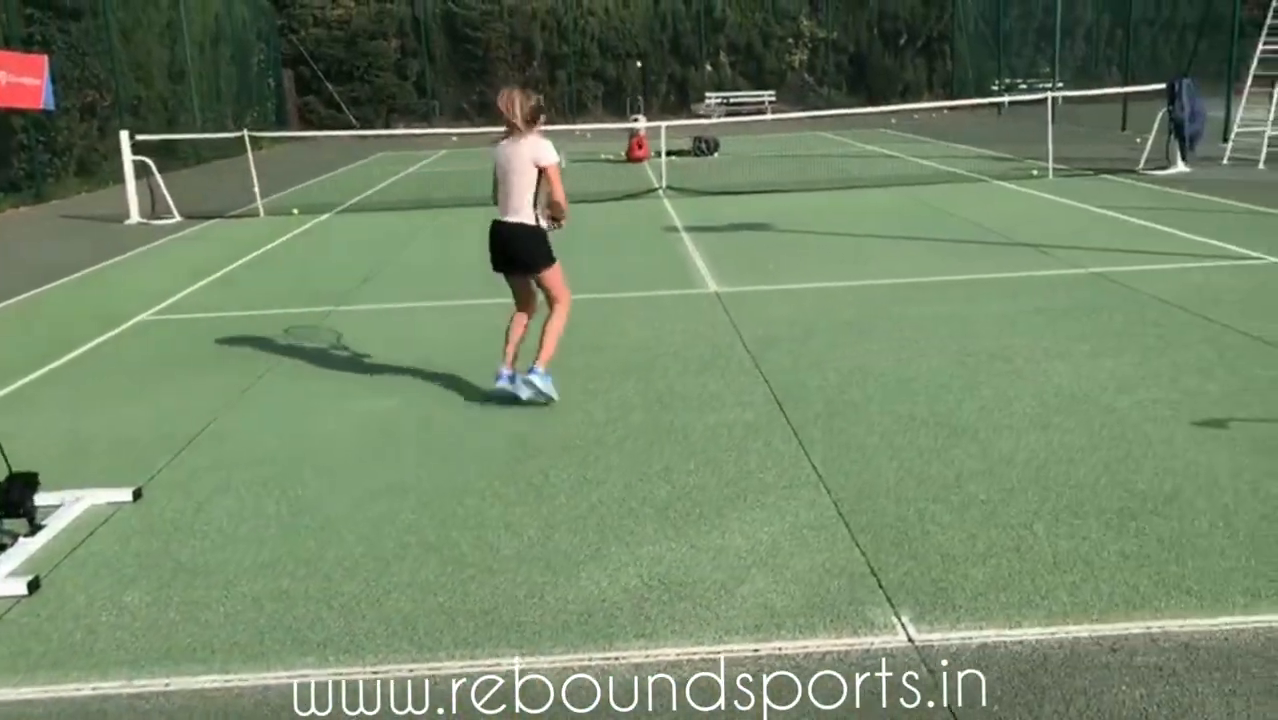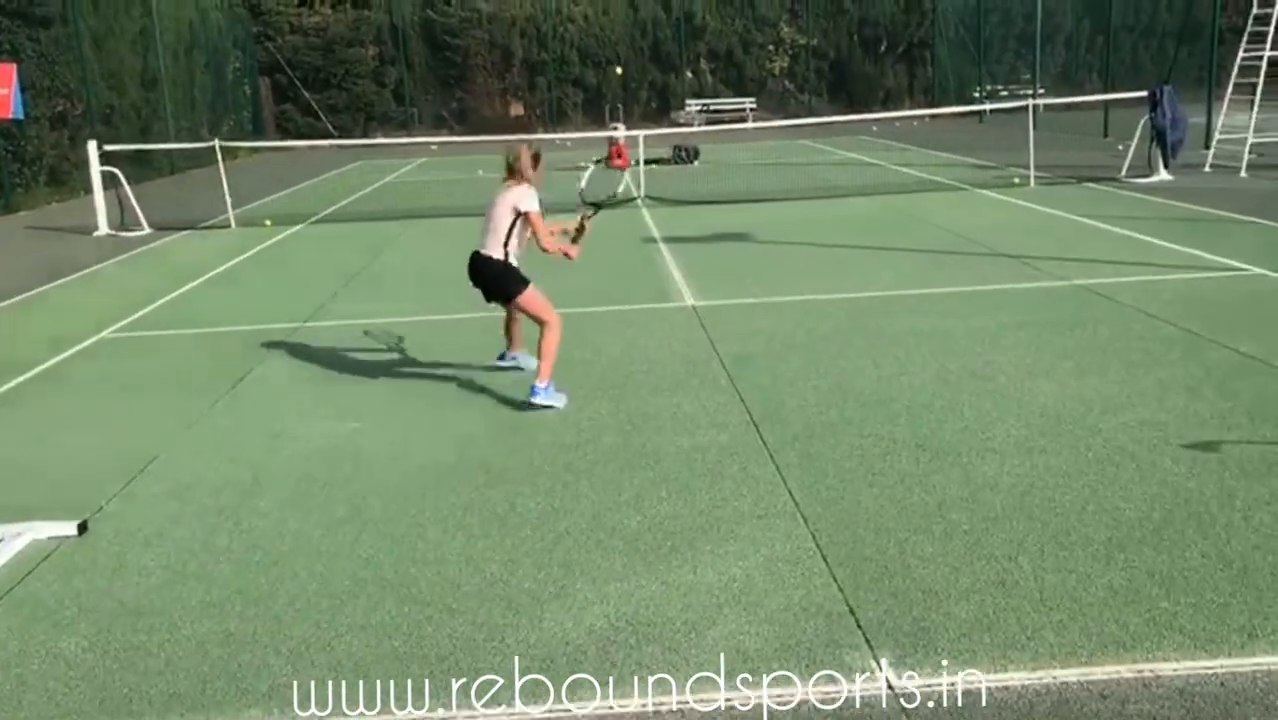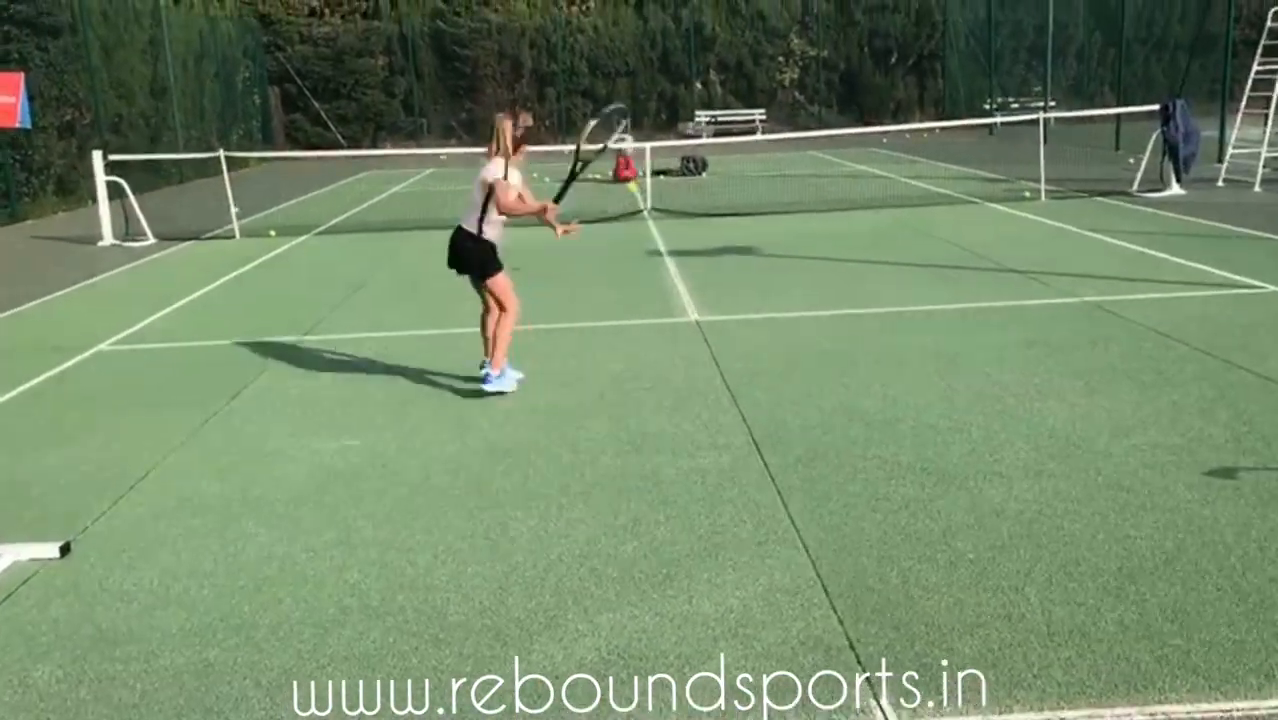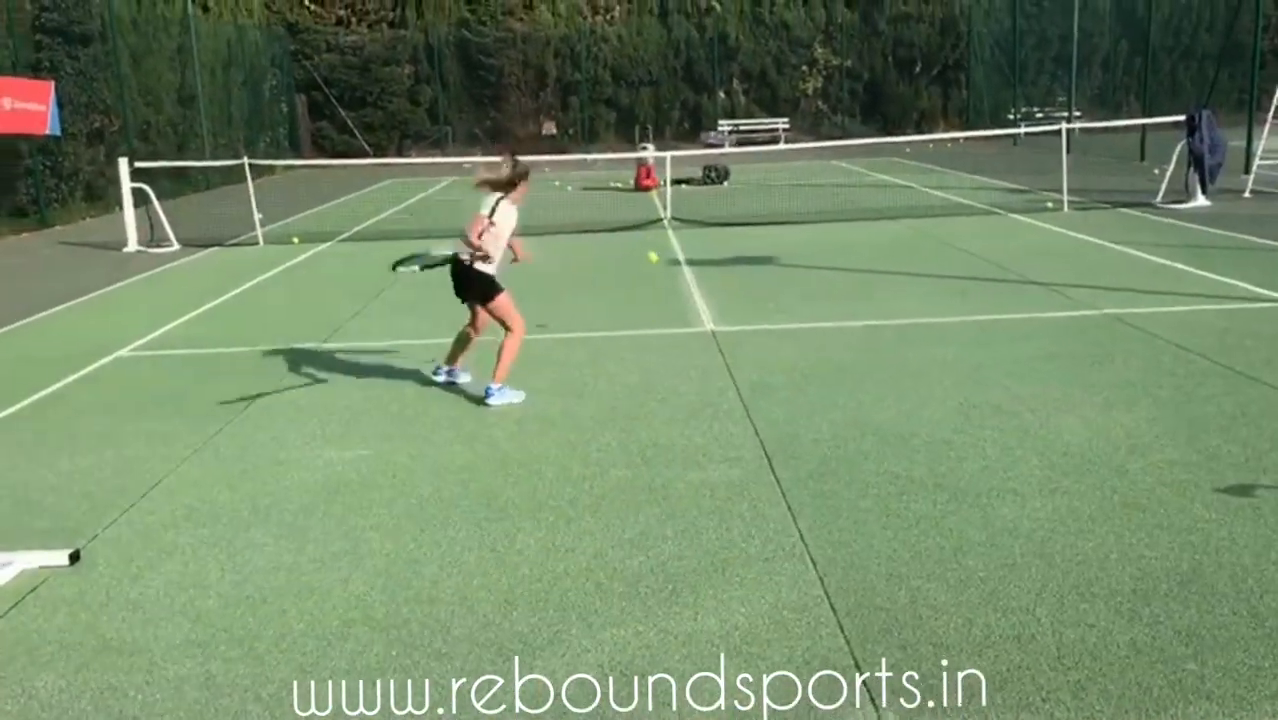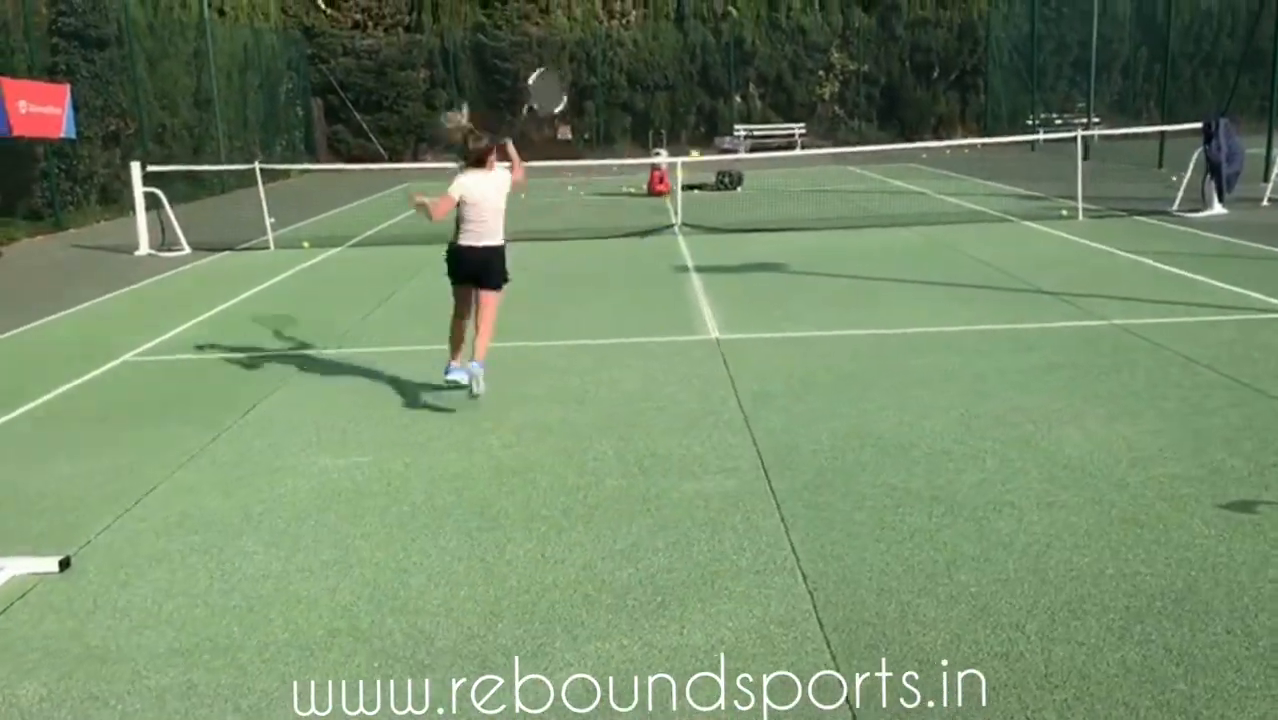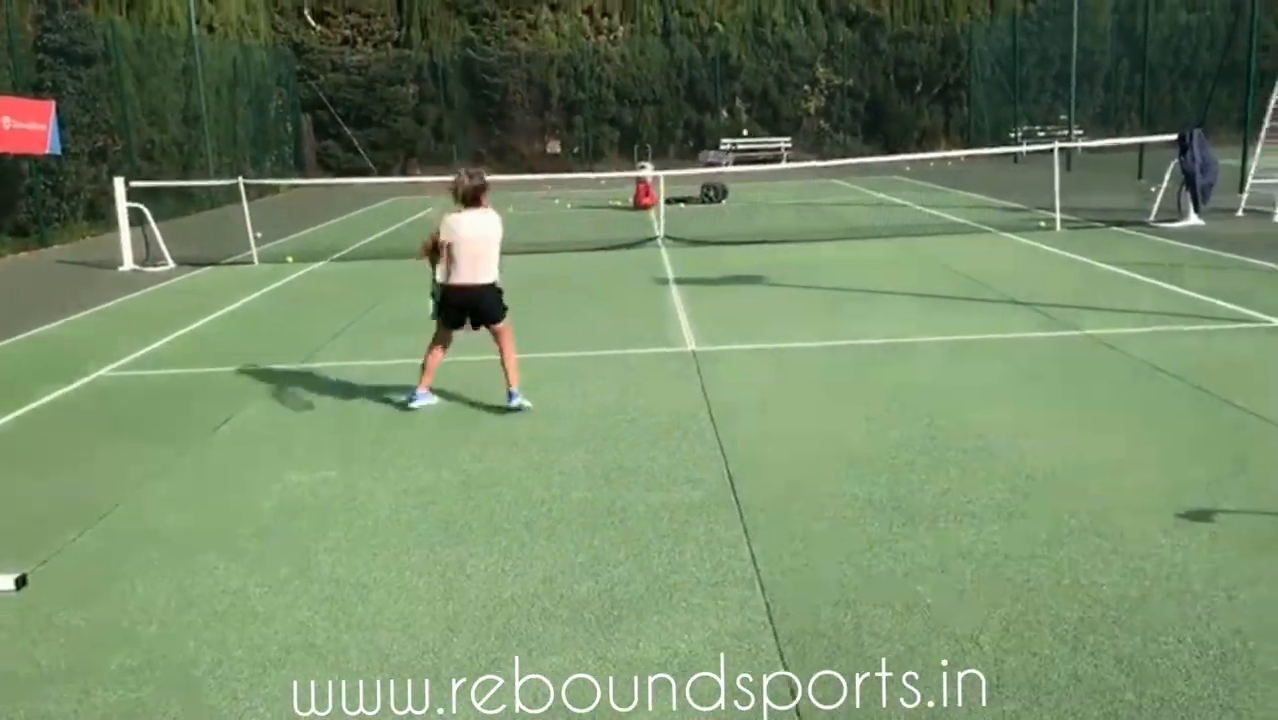
dt=0.3s
person 1, frame 1
left shoulder: (502, 148)
right shoulder: (542, 147)
right elbow: (558, 199)
right wrist: (557, 215)
left hip: (501, 234)
right hip: (527, 237)
left knee: (524, 306)
right knee: (561, 302)
left ankle: (506, 375)
right ankle: (538, 370)
person 1, frame 2
left shoulder: (509, 189)
right shoulder: (525, 193)
left elbow: (531, 229)
right elbow: (545, 243)
left wrist: (569, 226)
right wrist: (567, 249)
left hip: (482, 264)
right hip: (497, 268)
left knee: (518, 302)
right knee: (551, 321)
left ankle: (511, 353)
right ankle: (542, 388)
person 1, frame 3
left shoulder: (509, 168)
right shoulder: (499, 167)
left elbow: (529, 202)
right elbow: (505, 206)
left wrist: (555, 225)
right wrist: (541, 209)
left hip: (469, 242)
right hip: (474, 244)
left knee: (491, 303)
right knee: (510, 307)
left ankle: (493, 363)
right ankle: (495, 374)
person 1, frame 4
left shoulder: (508, 206)
right shoulder: (497, 204)
right elbow: (470, 237)
left wrist: (516, 250)
right wrist: (480, 249)
left hip: (478, 273)
right hip: (475, 274)
left knee: (477, 324)
right knee: (516, 328)
left ankle: (447, 369)
right ankle: (496, 389)
person 1, frame 5
left shoulder: (463, 180)
right shoulder: (501, 176)
left elbow: (437, 214)
right elbow: (520, 174)
left wrist: (423, 202)
right wrist: (511, 148)
left hip: (463, 254)
right hip: (492, 256)
left knee: (461, 311)
right knee: (485, 321)
left ankle: (454, 366)
right ankle: (476, 364)
person 1, frame 6
left shoulder: (449, 222)
right shoulder: (493, 219)
left elbow: (437, 262)
left wrist: (428, 247)
left hip: (454, 292)
right hip: (486, 292)
left knee: (440, 341)
right knee: (505, 339)
left ankle: (421, 392)
right ankle: (515, 393)
